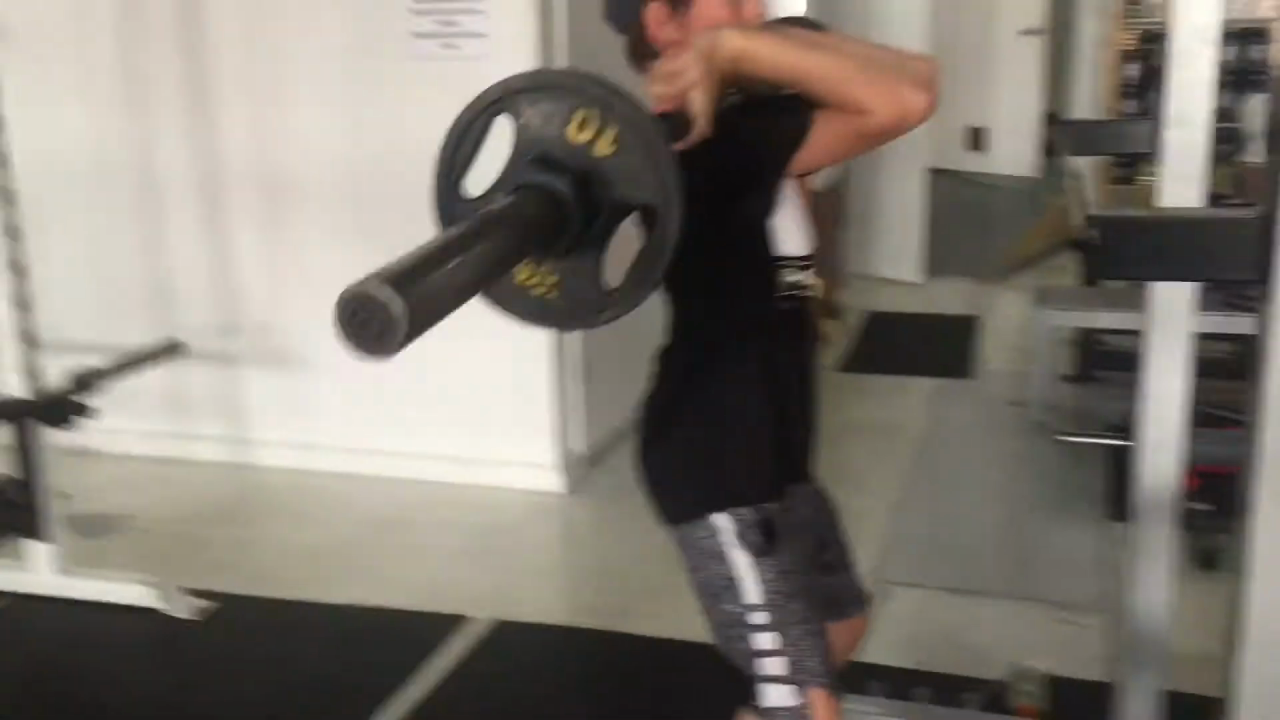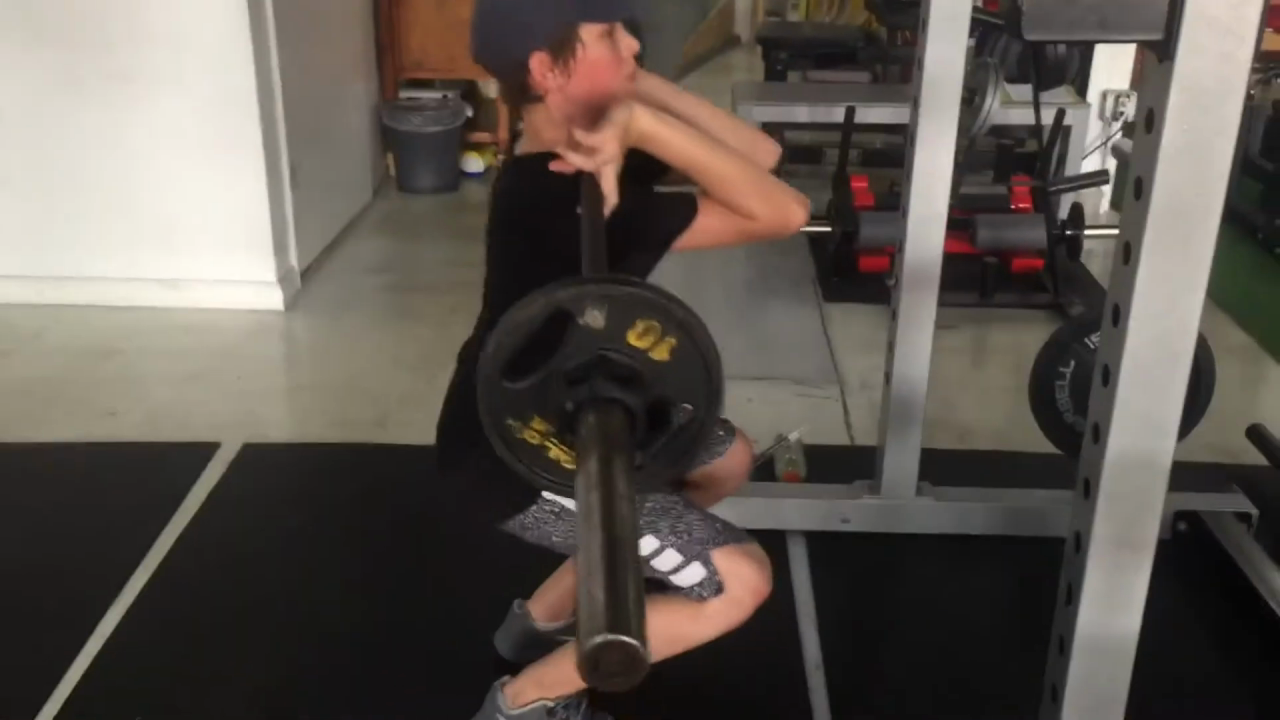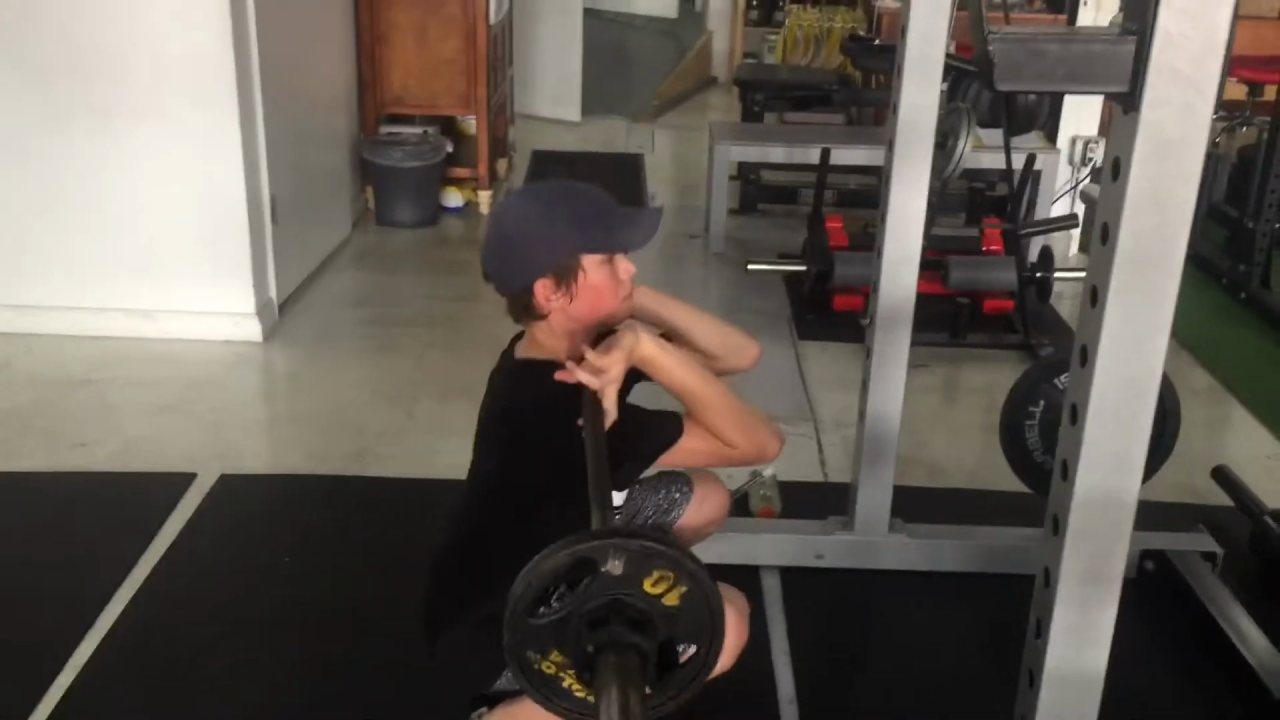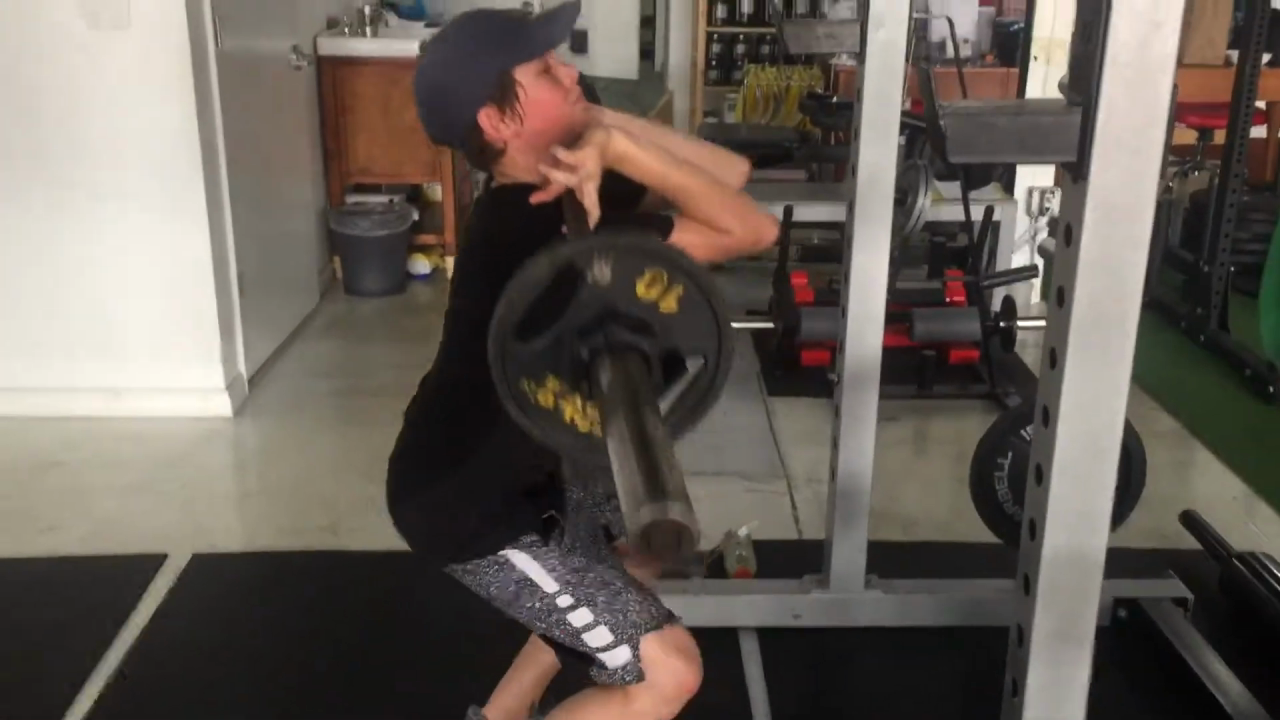
dt=1s
person 1, frame 1
left shoulder: (731, 119)
right shoulder: (698, 141)
left elbow: (908, 76)
right elbow: (908, 99)
left hip: (766, 452)
right hip: (718, 466)
left knee: (839, 626)
person 1, frame 2
left shoulder: (578, 153)
right shoulder: (552, 196)
left elbow: (758, 158)
right elbow: (780, 213)
left wrist: (642, 95)
right wrist: (639, 126)
right hip: (513, 457)
left knee: (725, 459)
right knee: (738, 580)
left ankle: (544, 615)
person 1, frame 3
left shoulder: (575, 347)
right shoulder: (552, 408)
left elbow: (740, 354)
right elbow: (759, 442)
left wrist: (638, 305)
right wrist: (645, 349)
left hip: (532, 568)
right hip: (489, 626)
left knee: (704, 499)
right knee: (721, 621)
person 1, frame 4
left shoulder: (554, 186)
right shoulder: (537, 226)
left elbow: (732, 174)
right elbow: (751, 228)
left wrist: (610, 130)
right wrist: (618, 149)
left hip: (509, 459)
right hip: (469, 496)
